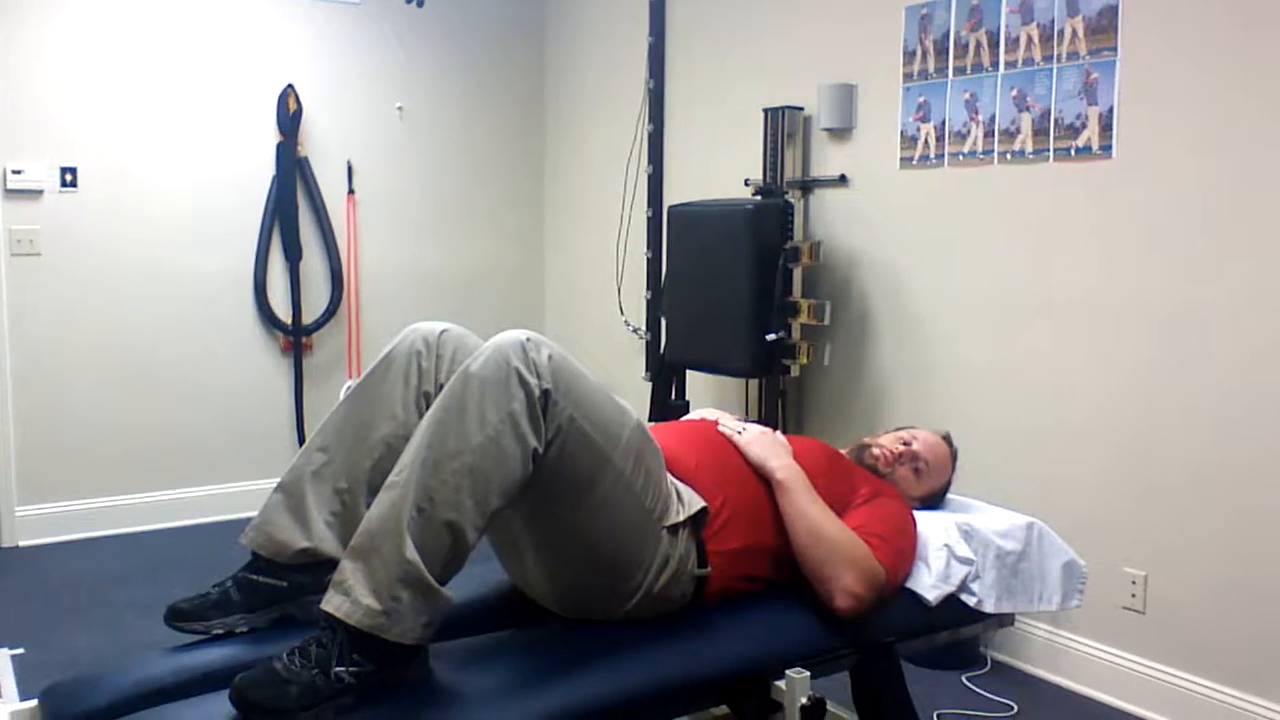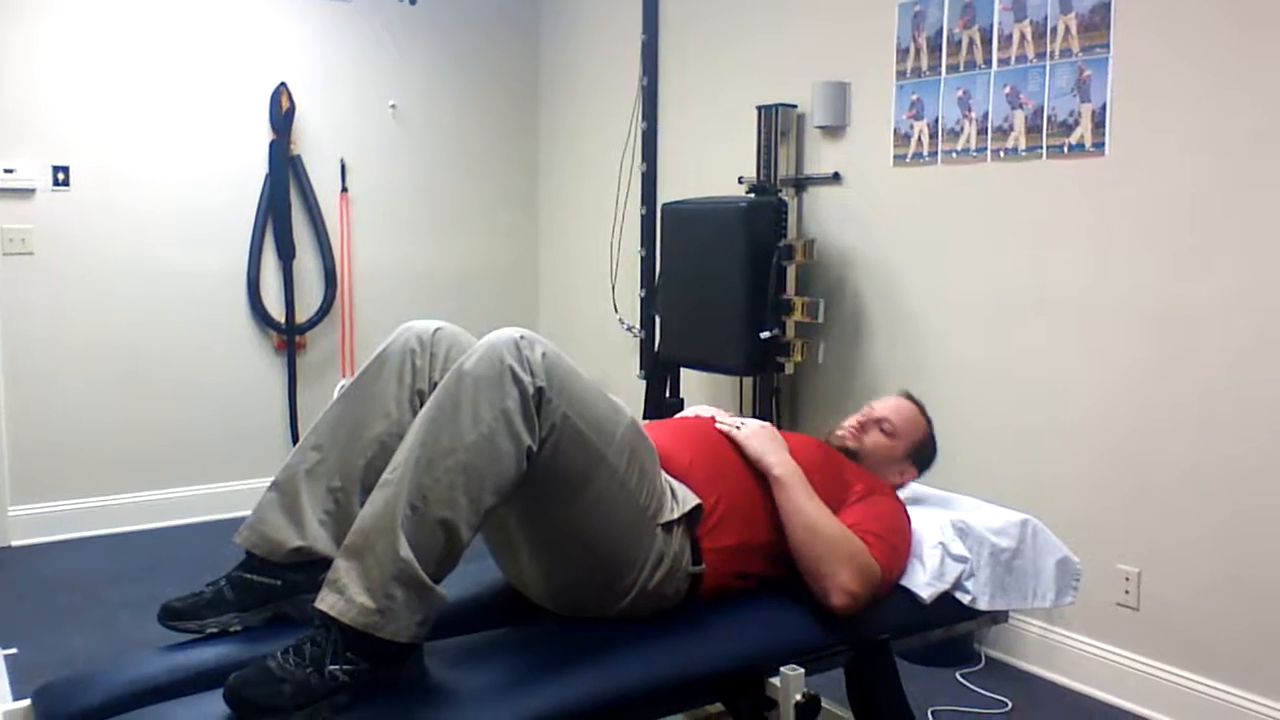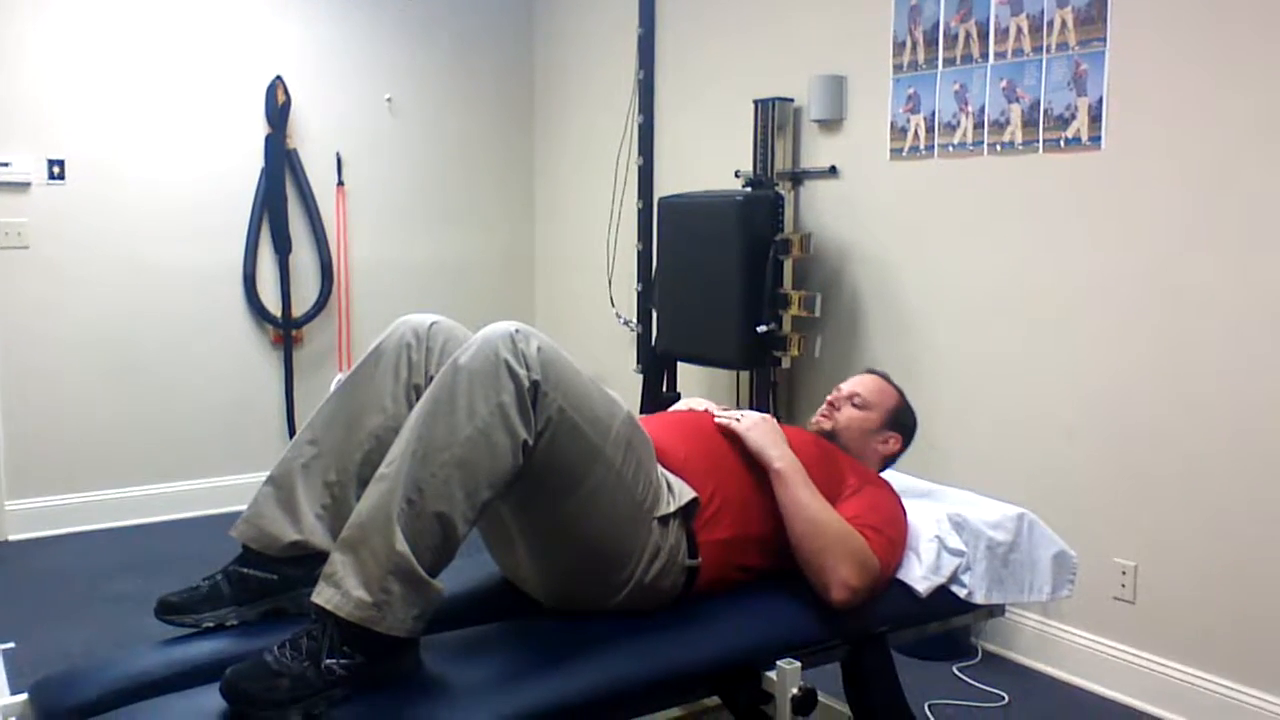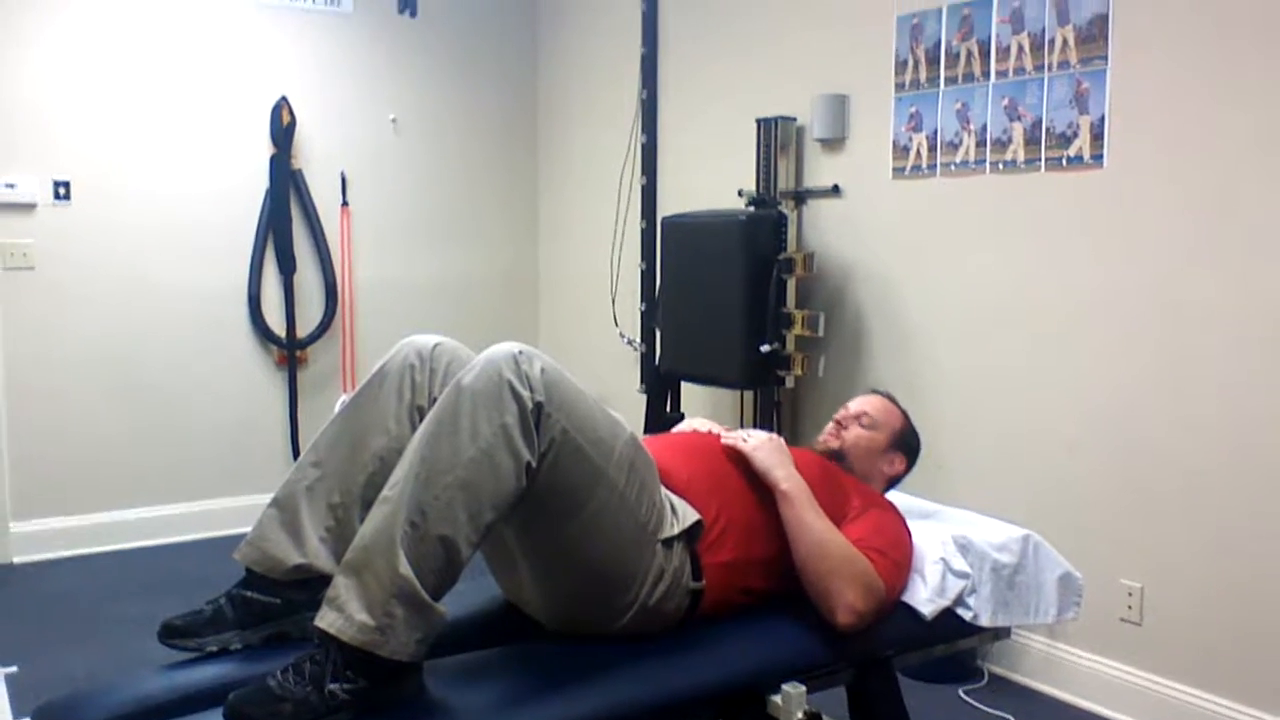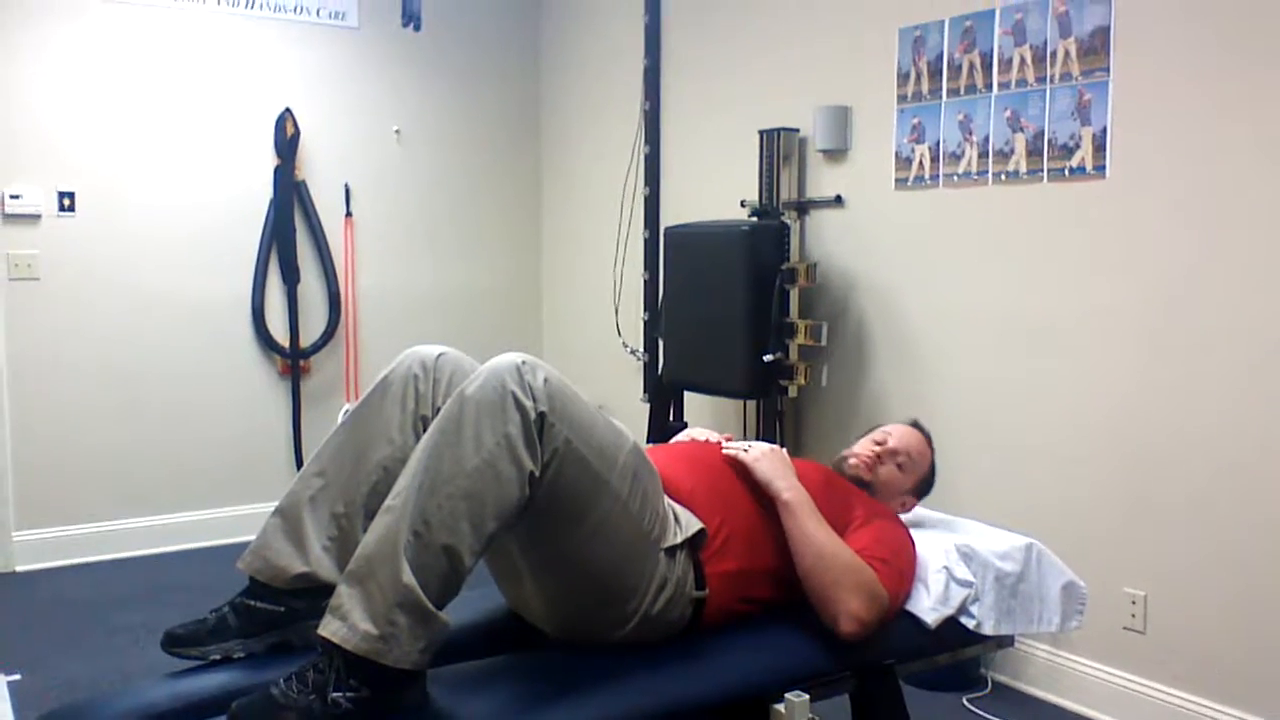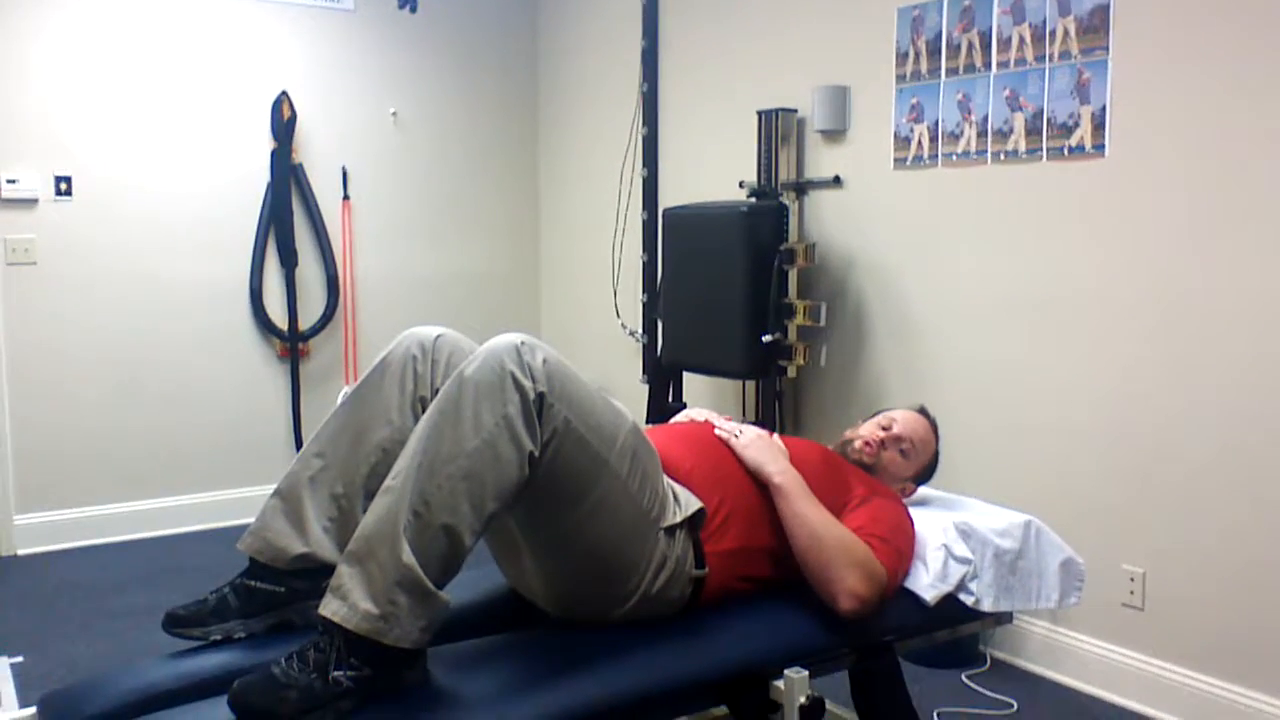
dt=0.3s
person 1, frame 1
left shoulder: (884, 513)
right shoulder: (786, 450)
left elbow: (847, 589)
left wrist: (780, 467)
right wrist: (699, 430)
left hip: (661, 543)
right hip: (562, 530)
left knee: (521, 361)
right knee: (433, 347)
left ankle: (372, 632)
right ankle: (291, 565)
person 1, frame 2
left shoulder: (874, 504)
right shoulder: (775, 444)
left elbow: (843, 587)
left wrist: (778, 462)
right wrist: (693, 426)
left hip: (656, 541)
right hip: (553, 530)
left knee: (515, 360)
right knee: (427, 345)
left ankle: (368, 631)
right ankle: (286, 564)
person 1, frame 3
left shoulder: (868, 494)
right shoulder: (763, 433)
left elbow: (842, 582)
left wrist: (778, 456)
right wrist: (682, 421)
left hip: (654, 535)
right hip: (548, 523)
left knee: (510, 353)
right knee: (423, 340)
left ankle: (365, 626)
right ankle: (282, 559)
person 1, frame 4
left shoulder: (871, 514)
right shoulder: (762, 453)
left elbow: (849, 605)
left wrist: (785, 475)
right wrist: (676, 441)
left hip: (658, 557)
right hip: (554, 545)
left knee: (512, 374)
right knee: (427, 360)
left ankle: (367, 651)
right ankle: (284, 584)
person 1, frame 5
left shoulder: (879, 530)
right shoulder: (764, 467)
left elbow: (851, 613)
left wrist: (785, 487)
right wrist: (684, 448)
left hip: (660, 565)
right hip: (558, 552)
left knee: (518, 384)
right knee: (430, 372)
right ankle: (289, 591)
person 1, frame 6
left shoulder: (876, 508)
right shoulder: (778, 450)
left elbow: (849, 590)
left wrist: (777, 470)
right wrist: (689, 428)
left hip: (661, 544)
right hip: (556, 529)
left knee: (516, 364)
right knee: (428, 351)
left ankle: (370, 637)
right ankle: (288, 572)
